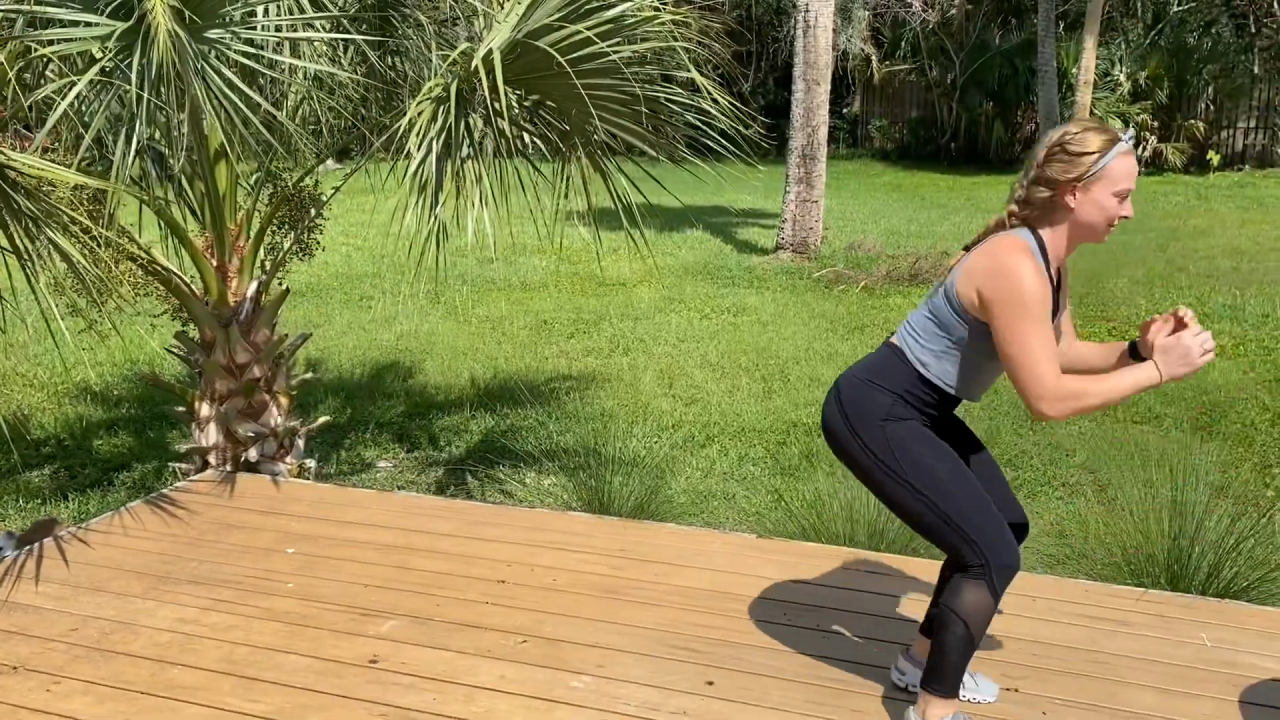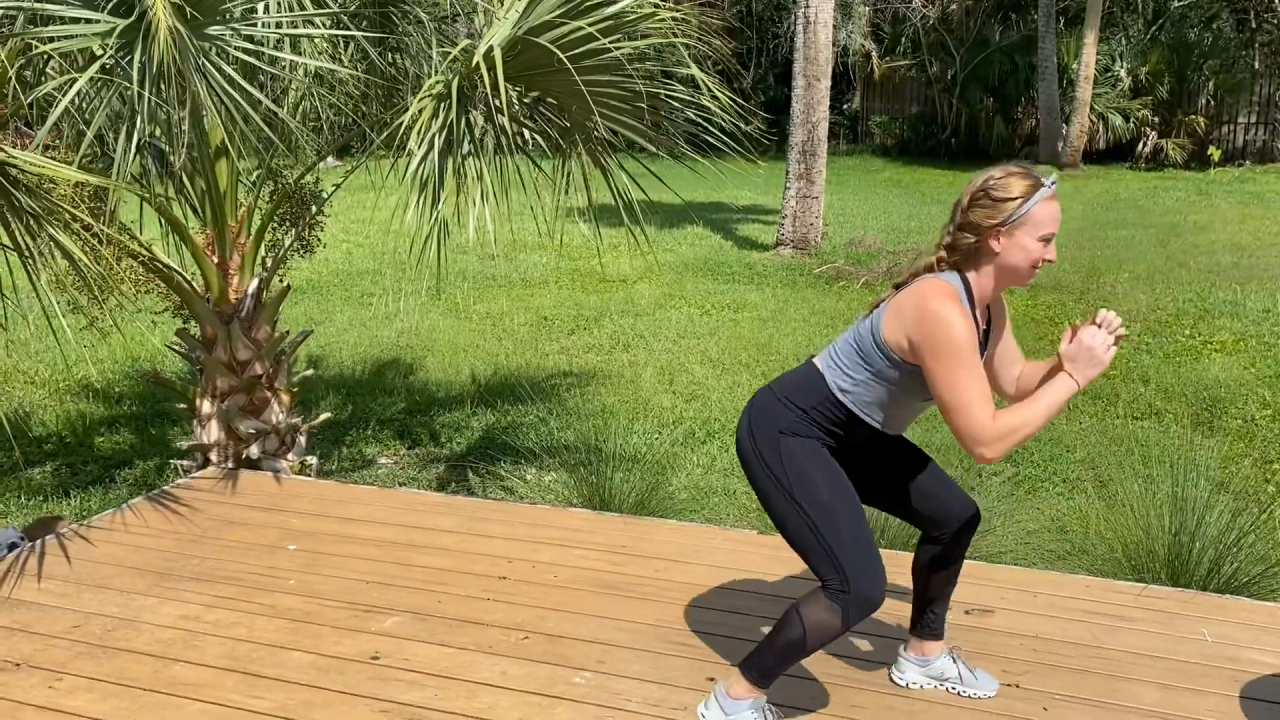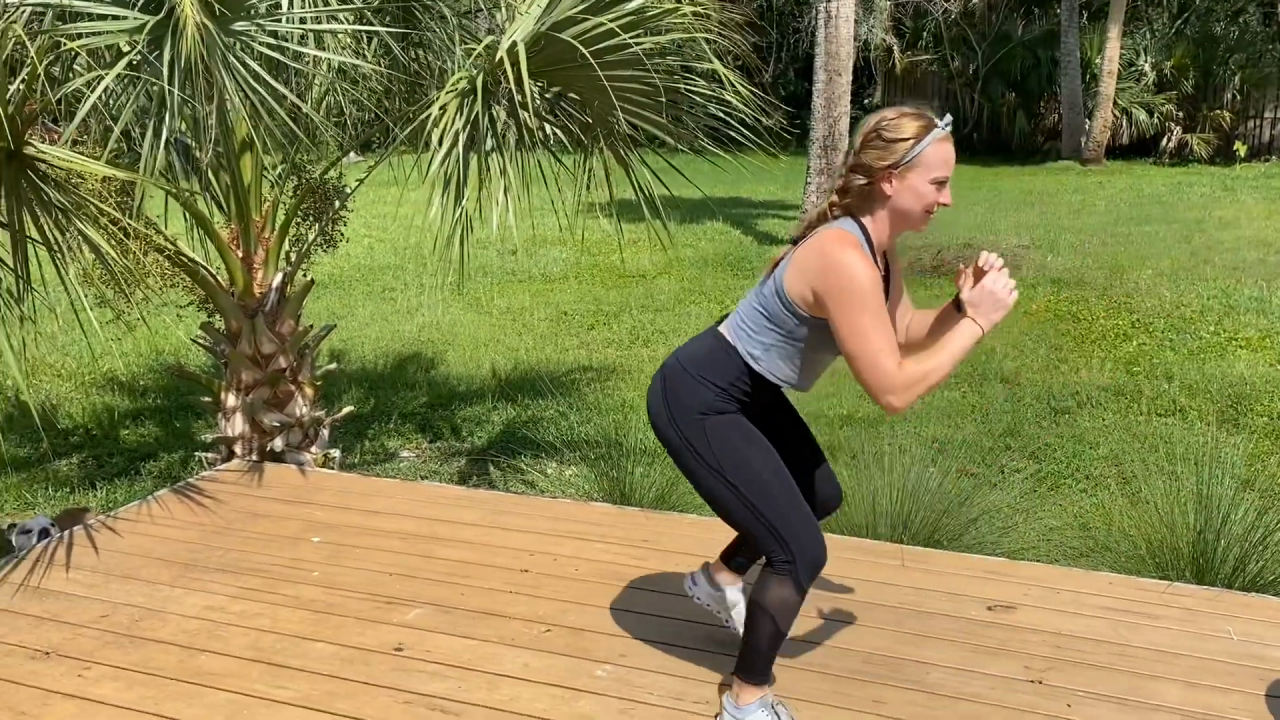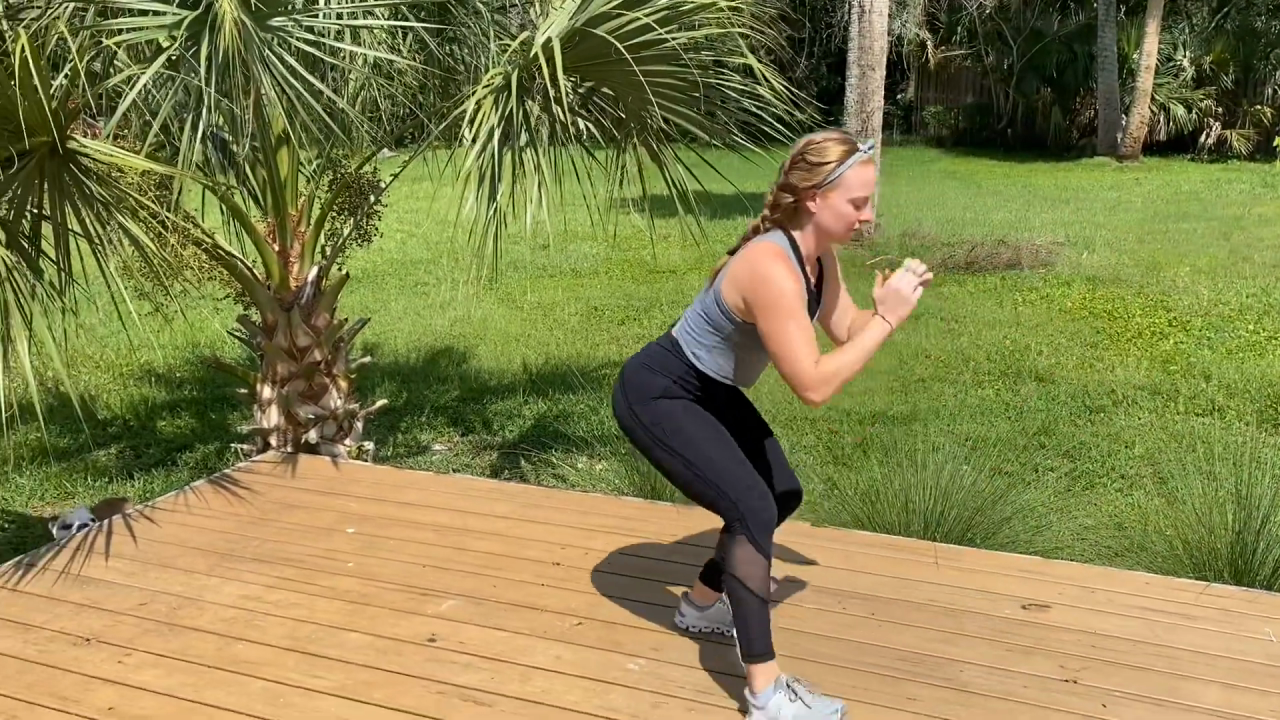
dt=0.5s
person 1, frame 1
left shoulder: (1046, 253)
right shoulder: (1015, 265)
left elbow: (1064, 356)
right elbow: (1049, 400)
left wrist: (1141, 345)
right wrist: (1159, 369)
left hip: (916, 406)
right hip: (871, 412)
left knee: (1005, 526)
right knee: (993, 554)
left ankle: (928, 656)
person 1, frame 2
left shoulder: (984, 295)
right shoulder: (941, 309)
left elbow: (1012, 381)
right elbow: (985, 440)
left wrist: (1066, 359)
right wrist: (1074, 376)
left hip: (843, 429)
right hip: (782, 431)
left knee: (954, 517)
right knee: (858, 587)
left ankle: (924, 656)
person 1, frame 3
left shoulder: (872, 240)
right shoulder: (844, 259)
left elbow: (904, 336)
right elbow: (894, 390)
left wrist: (962, 303)
right wrist: (977, 322)
left hip: (743, 387)
right hip: (696, 402)
left knee: (820, 496)
right knee: (800, 550)
left ankle: (720, 581)
person 1, frame 4
left shoulder: (815, 254)
right shoulder: (772, 268)
left elbow: (847, 332)
right elbow: (814, 385)
left wrist: (890, 305)
right wrist: (888, 318)
left hip: (704, 388)
right hip: (653, 394)
left knee: (782, 492)
right knee: (753, 510)
left ankle: (704, 603)
